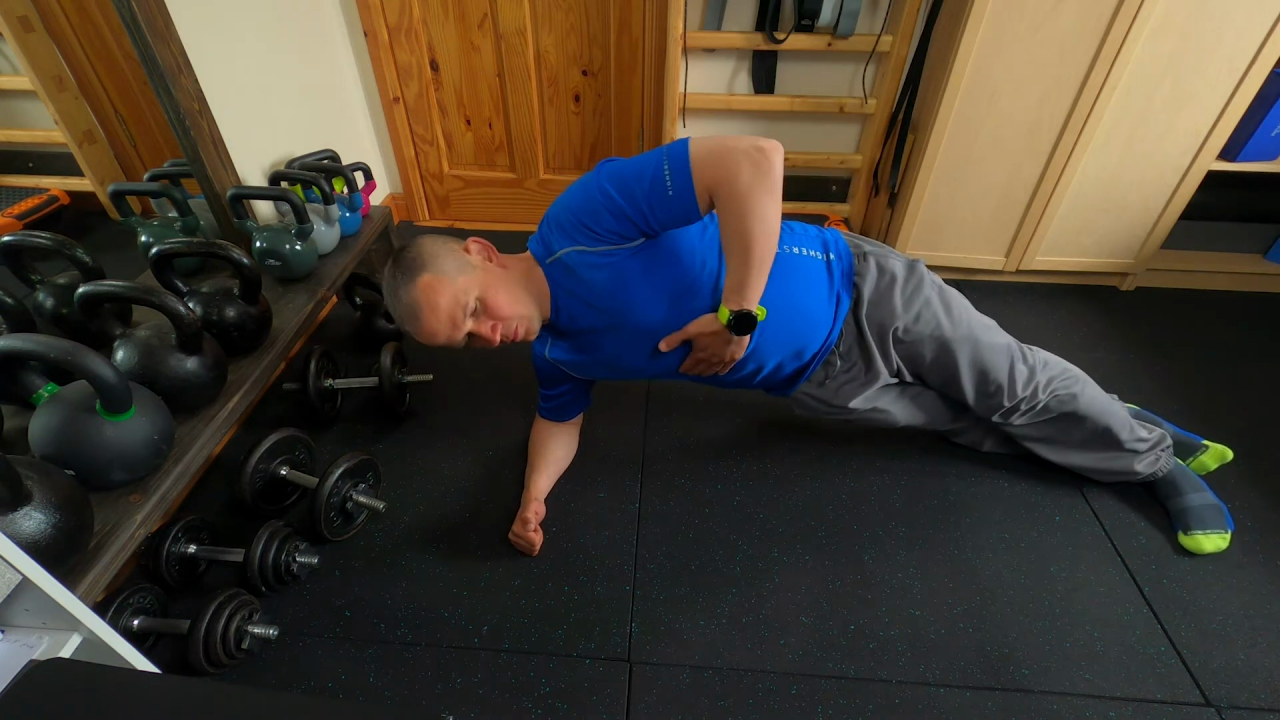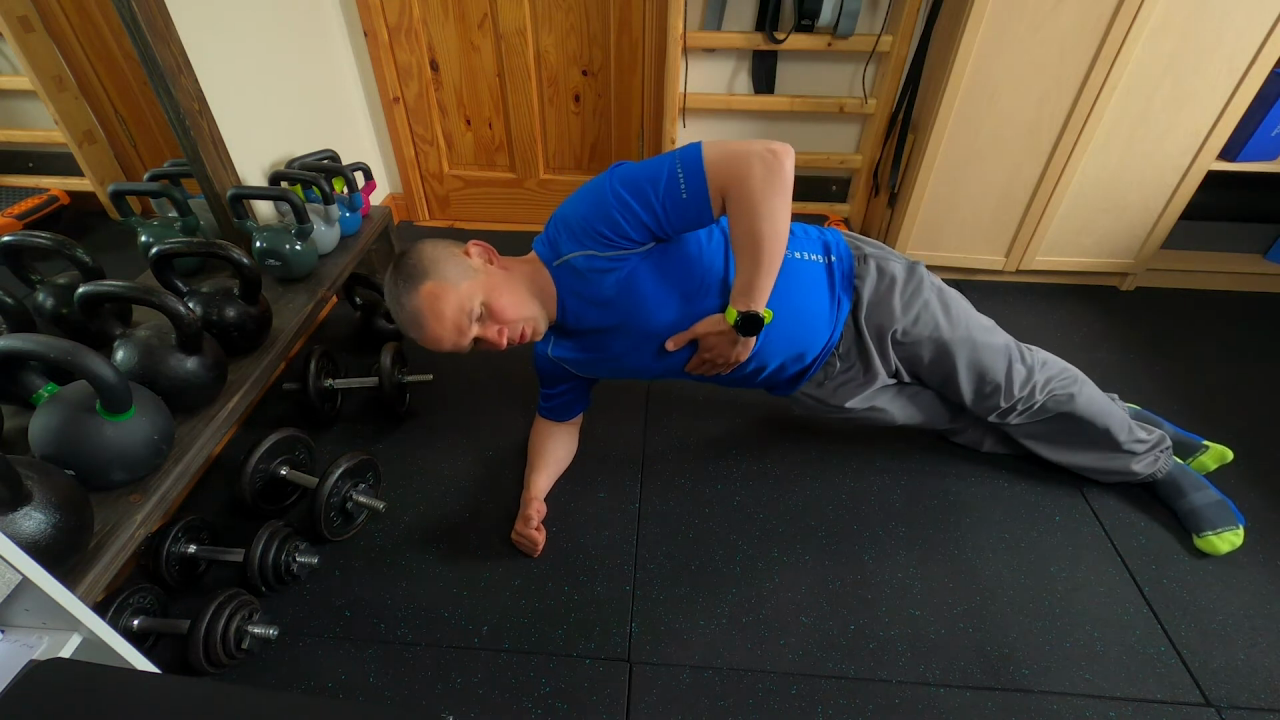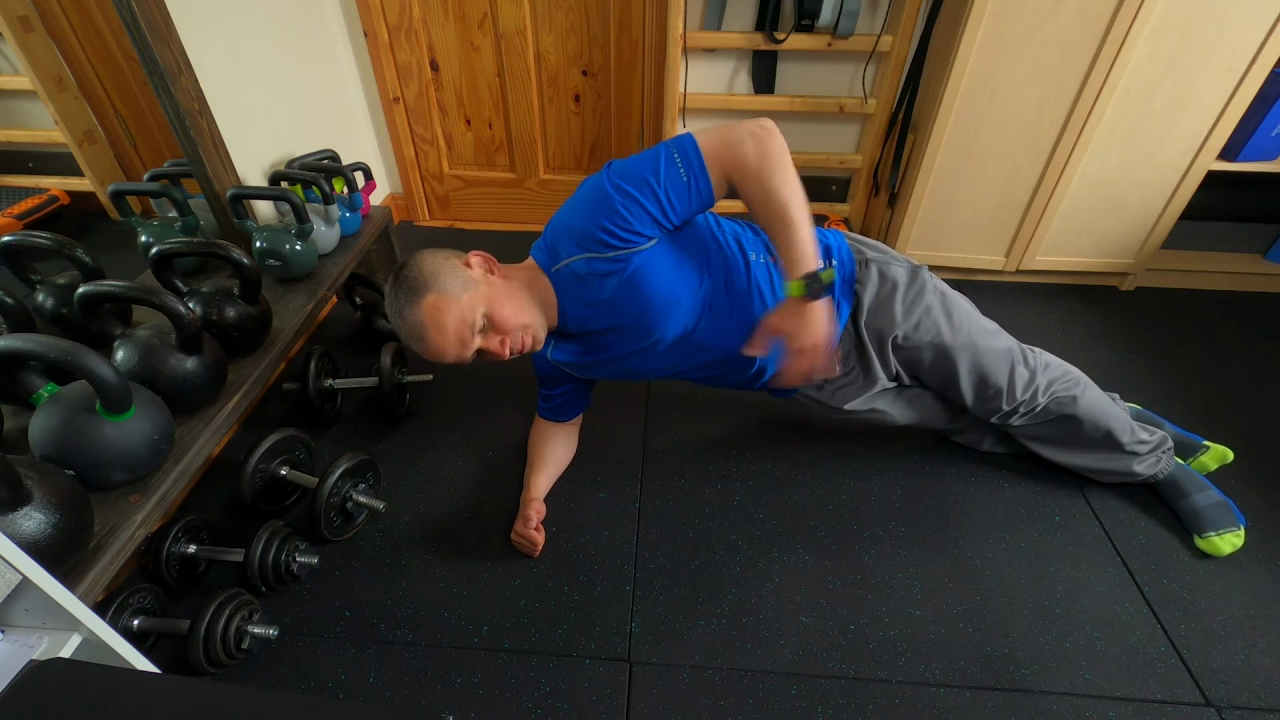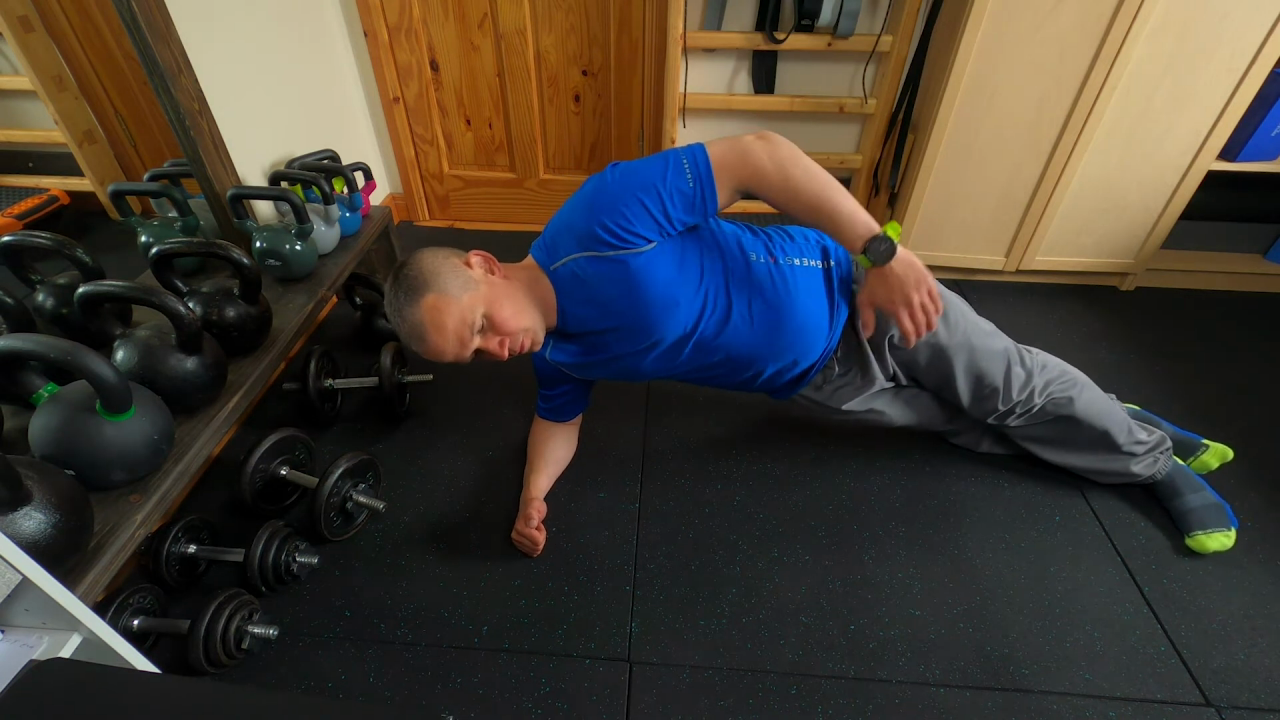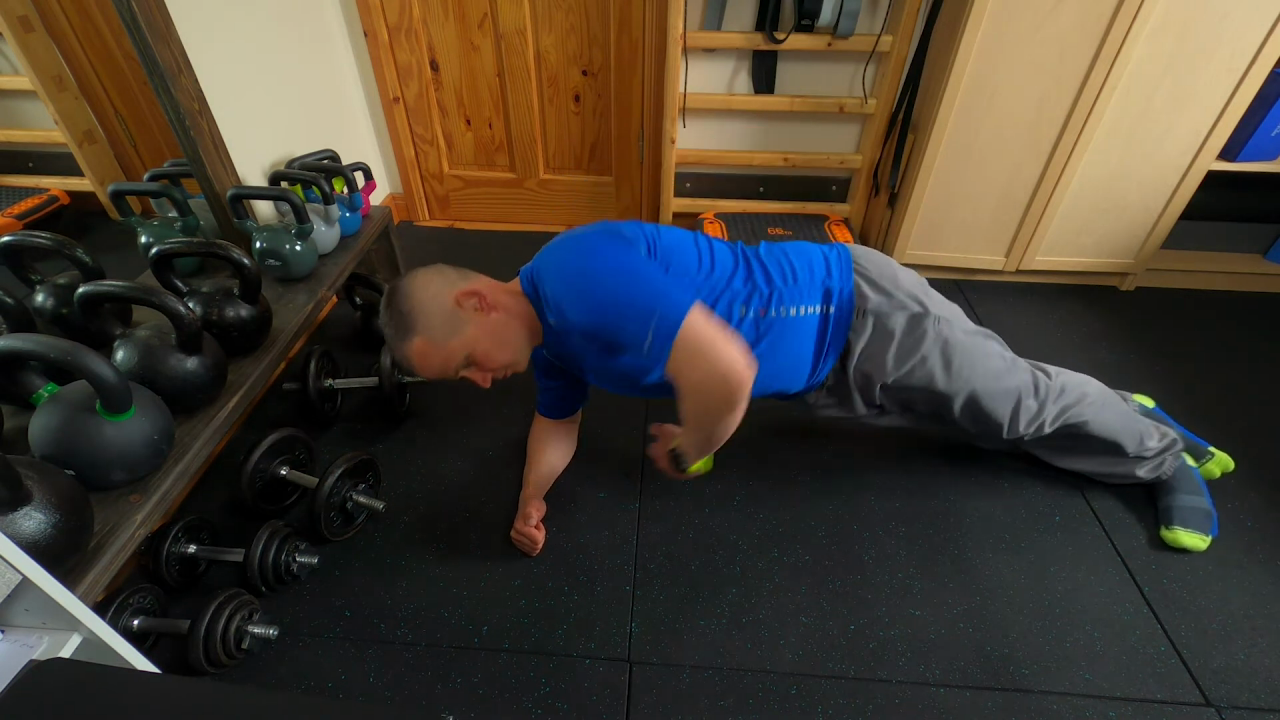
dt=0.5s
person 1, frame 1
left shoulder: (586, 217)
right shoulder: (553, 349)
left elbow: (753, 161)
right elbow: (558, 418)
left wrist: (737, 318)
right wrist: (533, 496)
left hip: (859, 293)
right hip: (820, 380)
left knee: (1015, 385)
right knee: (974, 427)
left ankle: (1153, 451)
right ankle: (1104, 437)
person 1, frame 2
left shoulder: (595, 222)
right shoulder: (555, 346)
left elbow: (766, 164)
right elbow: (559, 416)
left wrist: (746, 316)
right wrist: (532, 495)
left hip: (859, 295)
right hip: (824, 376)
left knee: (1016, 386)
right knee: (976, 426)
left ankle: (1151, 448)
right ankle: (1141, 457)
person 1, frame 3
left shoulder: (599, 220)
right shoulder: (555, 350)
left elbow: (750, 145)
right elbow: (558, 419)
left wrist: (806, 292)
right wrist: (533, 497)
left hip: (849, 301)
right hip: (831, 375)
left knee: (1016, 387)
right knee: (978, 427)
left ankle: (1154, 450)
right ankle: (1141, 453)
person 1, frame 4
left shoulder: (600, 219)
right shoulder: (553, 347)
left elbow: (757, 157)
right elbow: (558, 419)
left wrist: (879, 249)
right wrist: (533, 496)
left hip: (842, 295)
right hip: (820, 373)
left knee: (1013, 387)
right knee: (975, 428)
left ankle: (1150, 449)
right ankle: (1130, 443)
person 1, frame 5
left shoulder: (580, 276)
right shoulder: (550, 333)
left elbow: (728, 369)
right elbow: (558, 415)
left wrist: (693, 445)
right wrist: (532, 497)
left hip: (863, 309)
right hip: (832, 373)
left knee: (1019, 399)
right knee: (982, 412)
left ankle: (1166, 450)
right ankle: (1118, 424)
